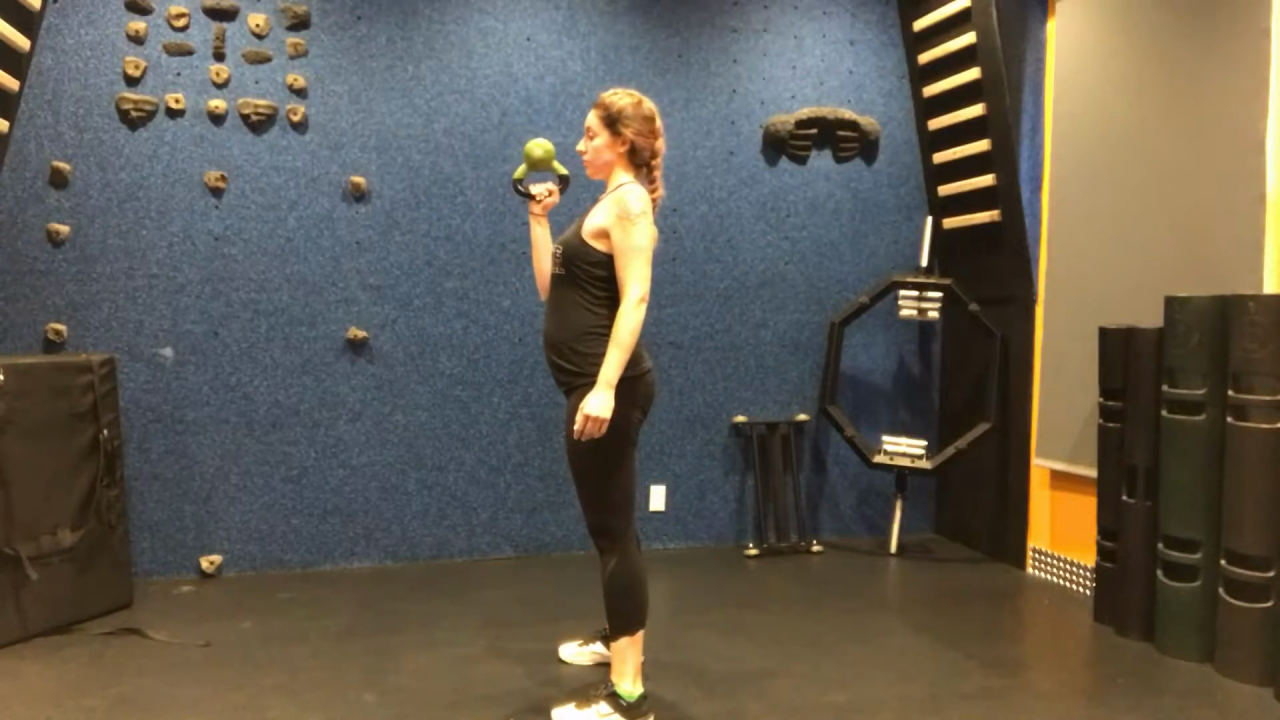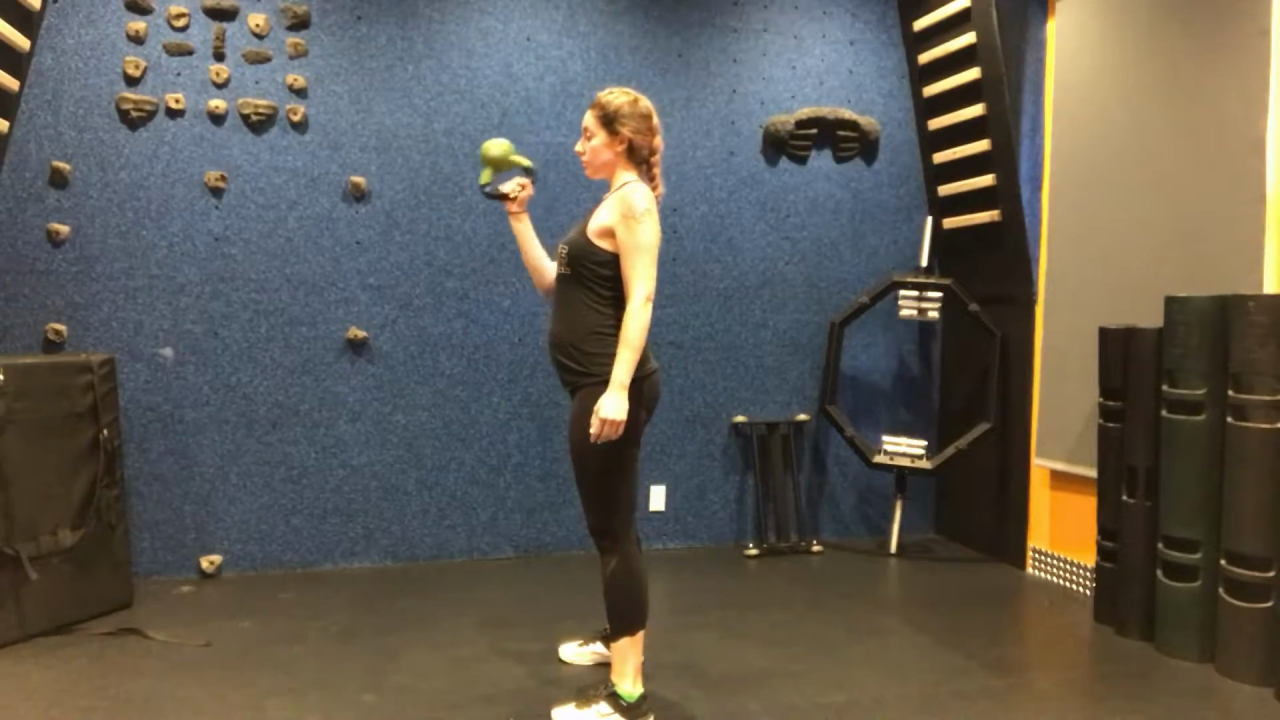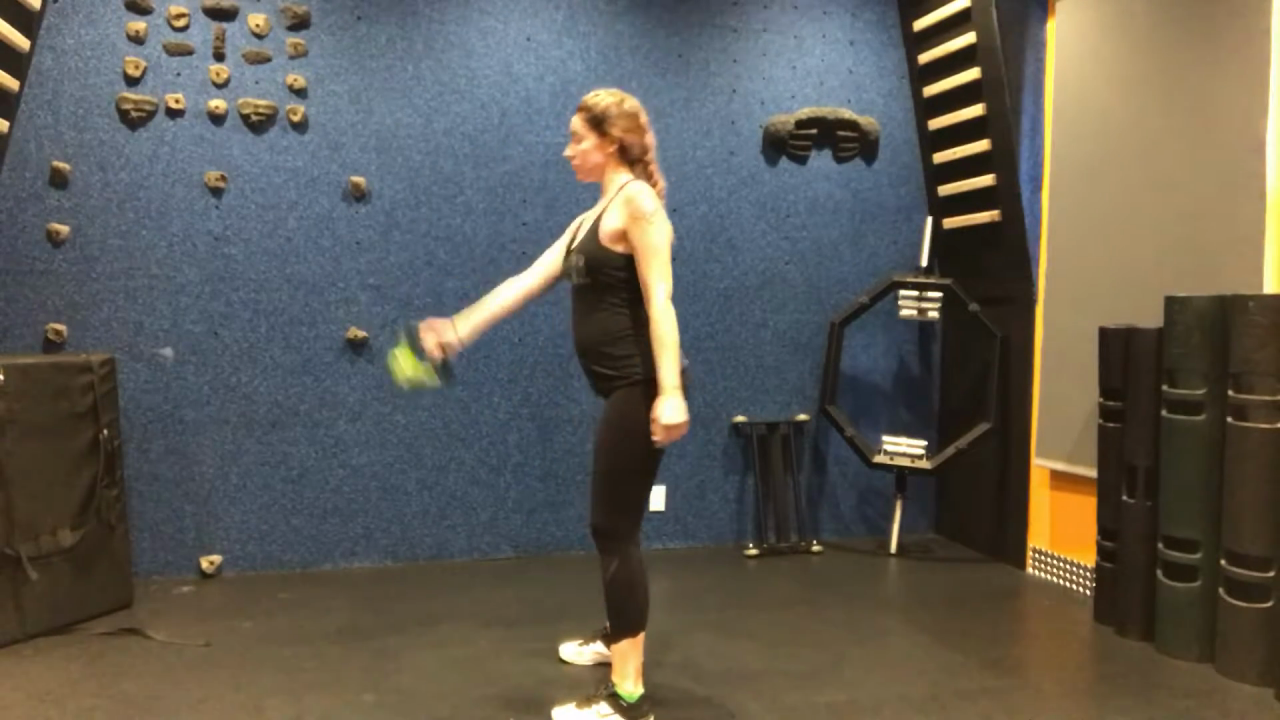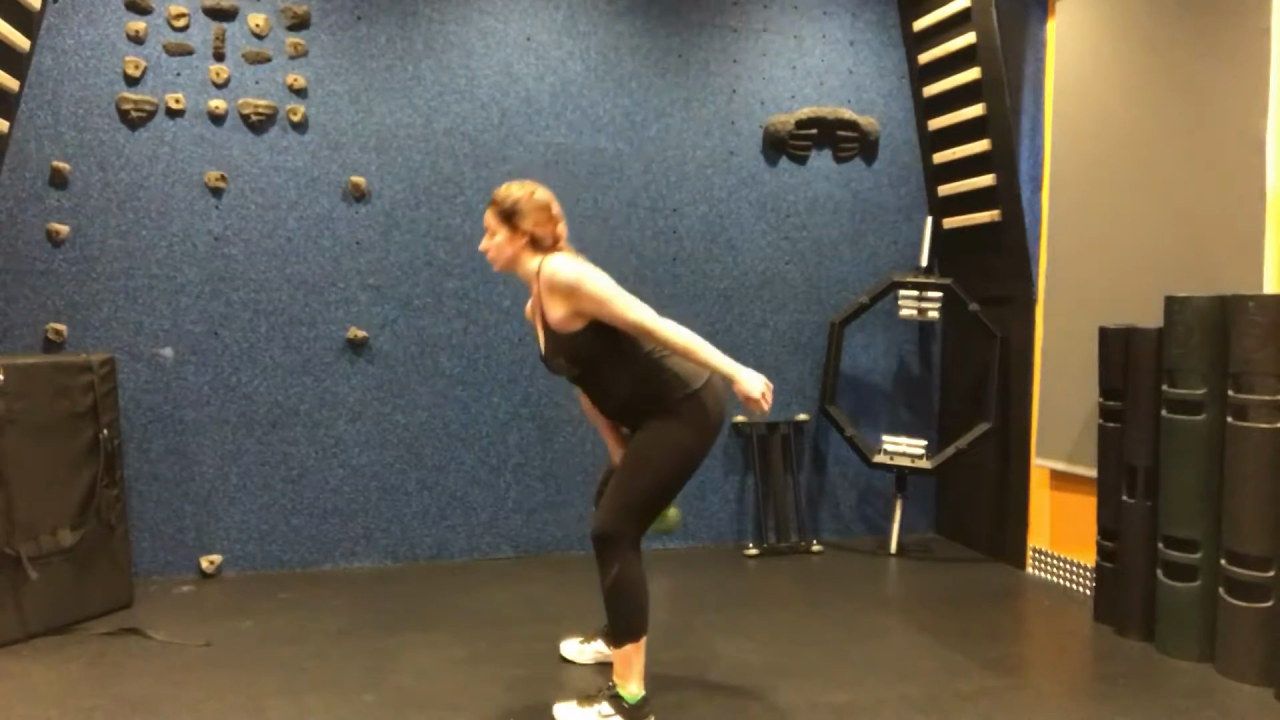
dt=0.4s
person 1, frame 1
left shoulder: (628, 201)
right shoulder: (604, 205)
left elbow: (634, 300)
right elbow: (550, 289)
left wrist: (605, 389)
right wrist: (539, 219)
left hip: (608, 386)
right hip: (591, 383)
left knee: (611, 528)
right knee: (609, 523)
right ankle: (620, 636)
person 1, frame 2
left shoulder: (633, 201)
right shoulder: (611, 207)
left elbow: (639, 302)
right elbow: (552, 279)
left wrist: (616, 390)
right wrist: (519, 217)
left hip: (612, 388)
right hip: (594, 384)
left knee: (612, 528)
right knee: (609, 523)
right ankle: (621, 635)
person 1, frame 3
left shoulder: (638, 201)
right shoulder: (595, 215)
left elbow: (660, 300)
right elbow: (531, 281)
left wrist: (671, 393)
right wrist: (459, 327)
left hip: (642, 391)
right hip: (619, 389)
left knee: (612, 529)
right knee: (608, 520)
right ankle: (611, 633)
person 1, frame 4
left shoulder: (562, 276)
right shoulder: (535, 303)
left elbow: (652, 325)
right elbow: (589, 384)
left wrist: (734, 372)
right wrist: (622, 457)
left hip: (686, 407)
right hip: (656, 412)
left knee: (614, 531)
right knee: (612, 514)
right ankle: (619, 635)
